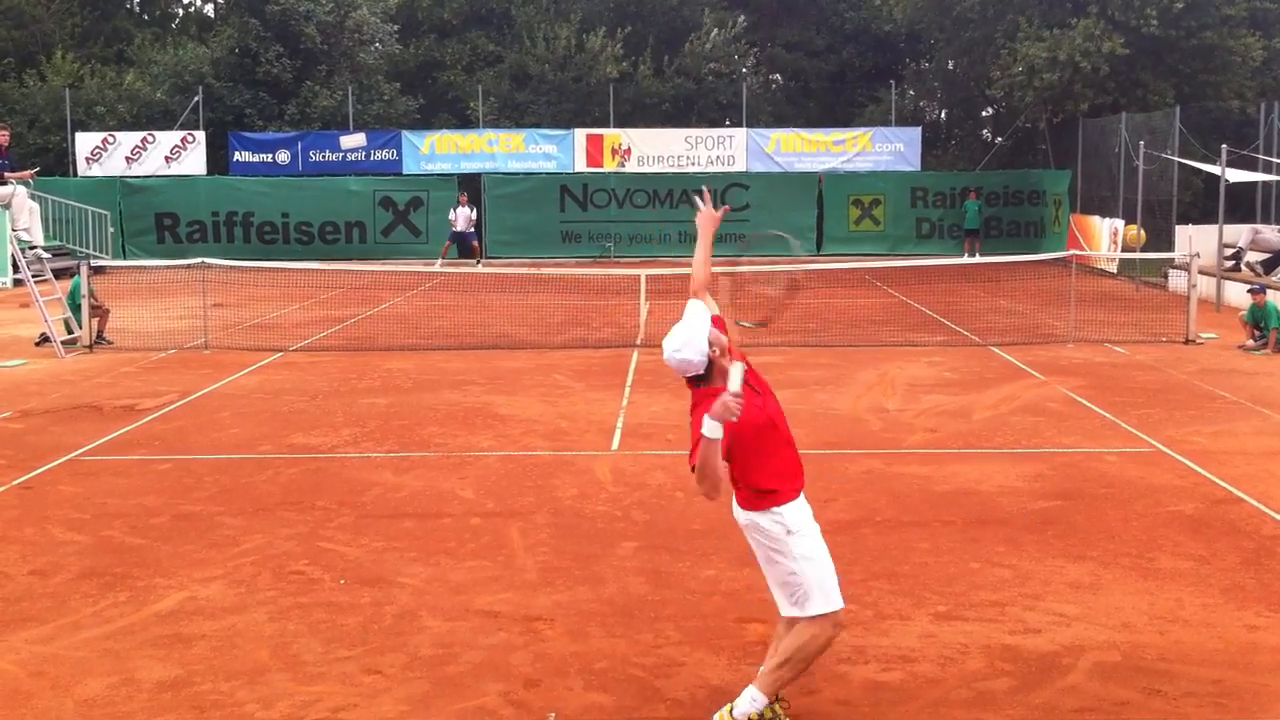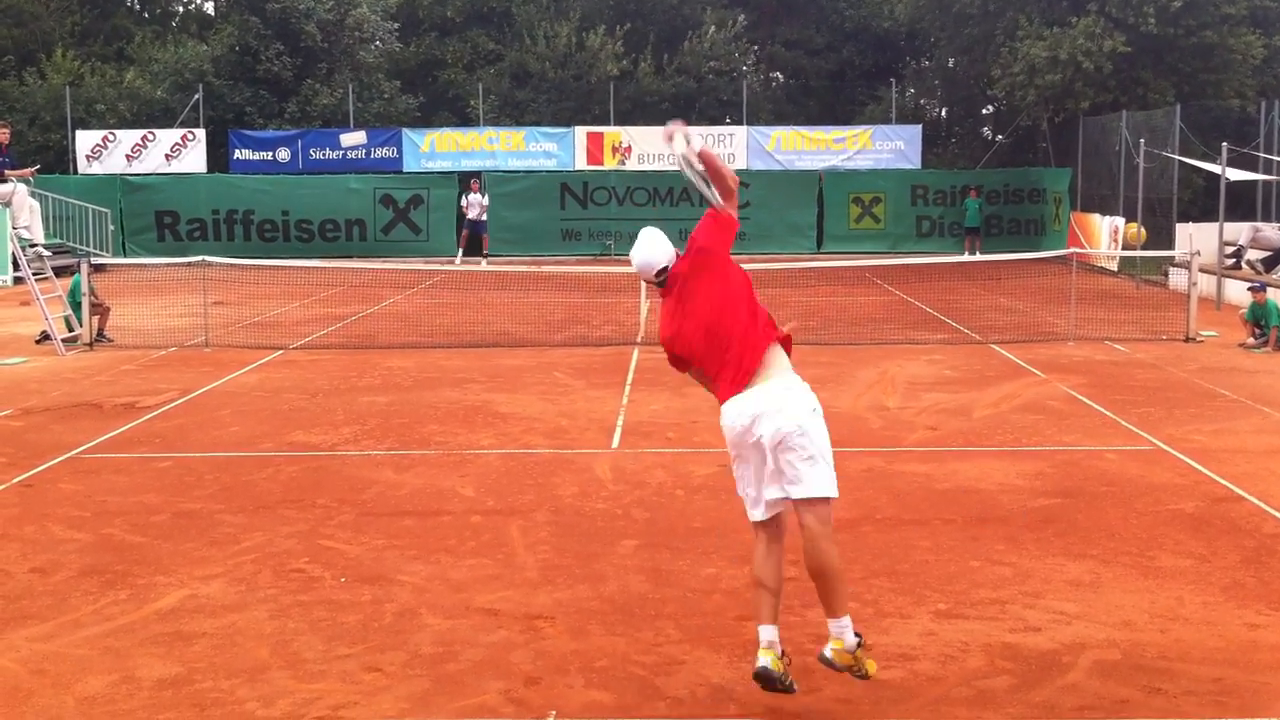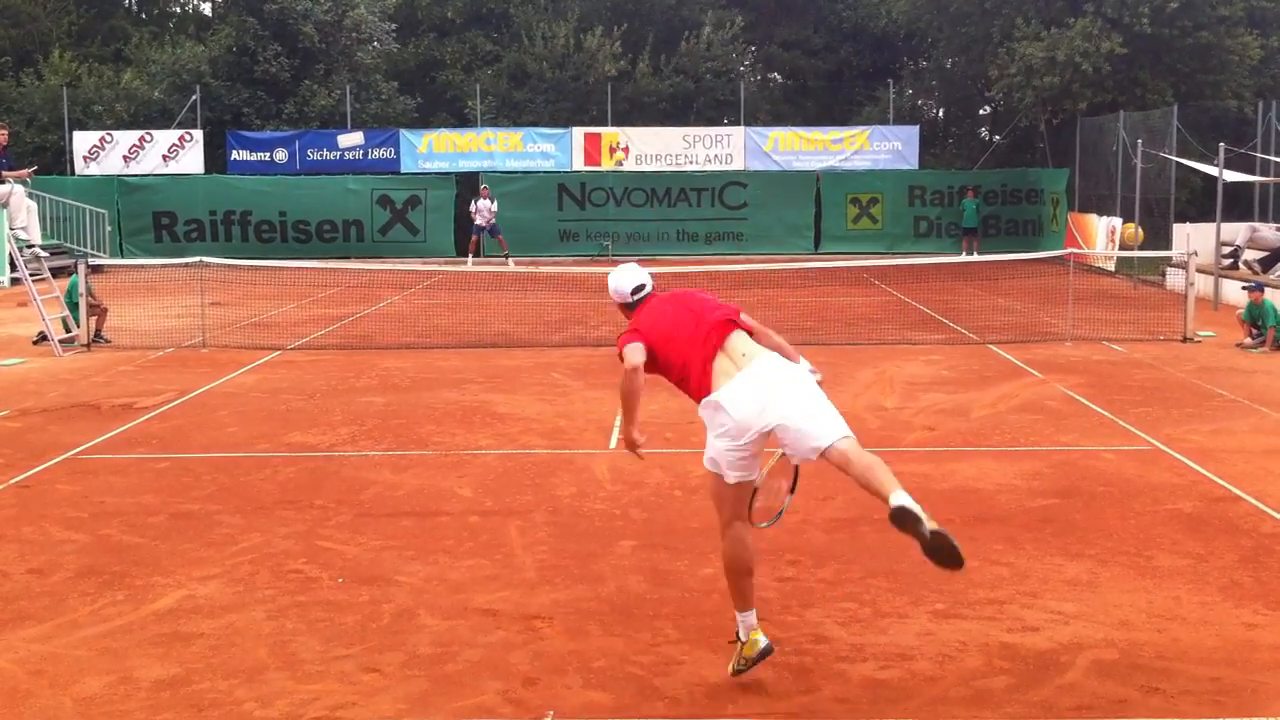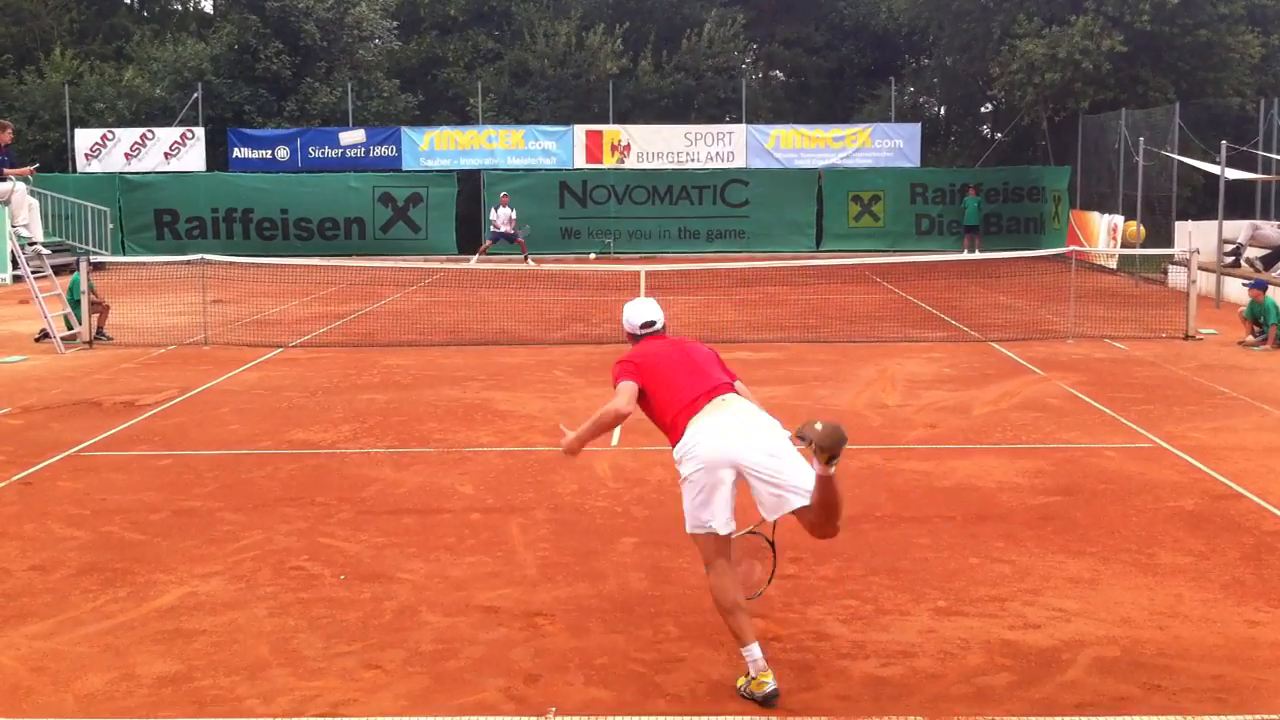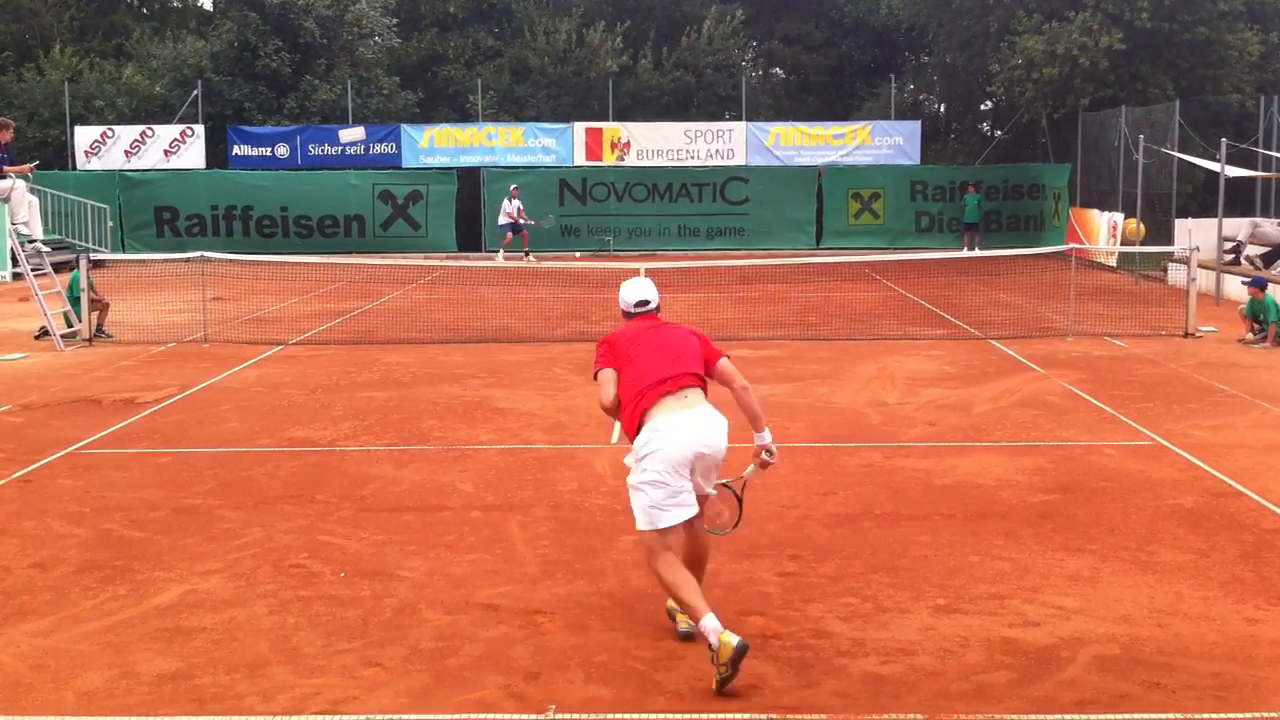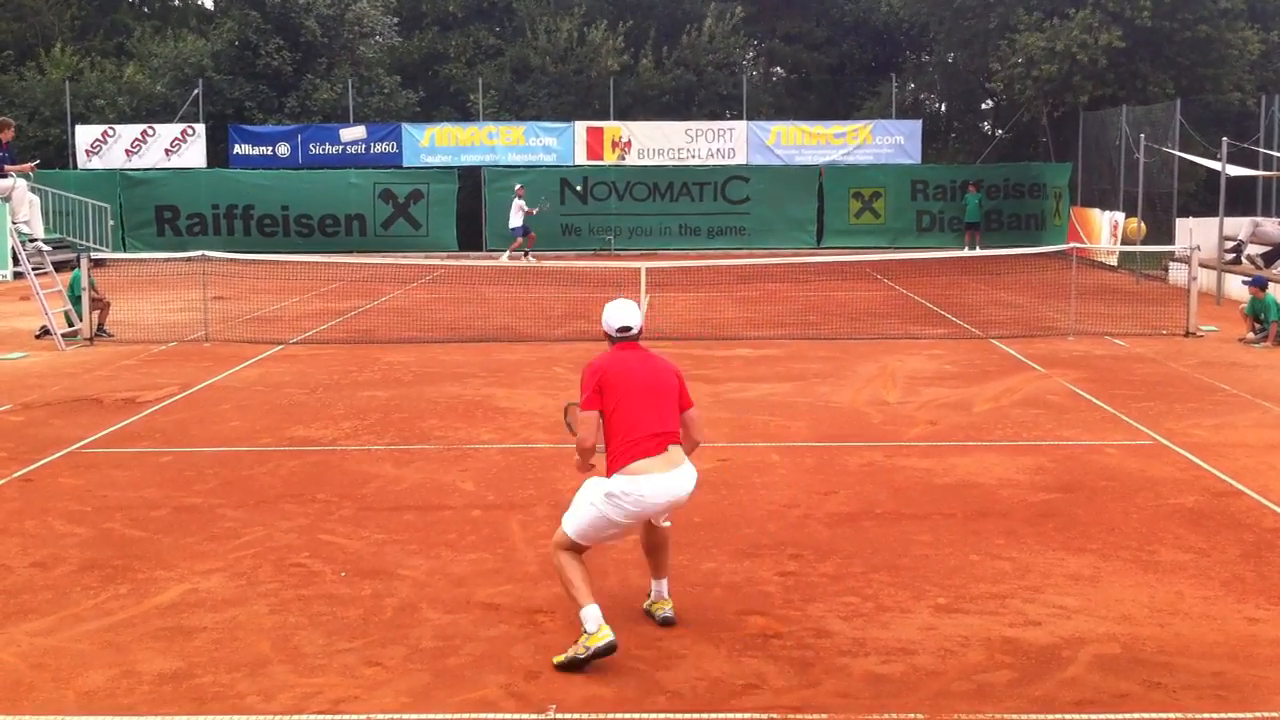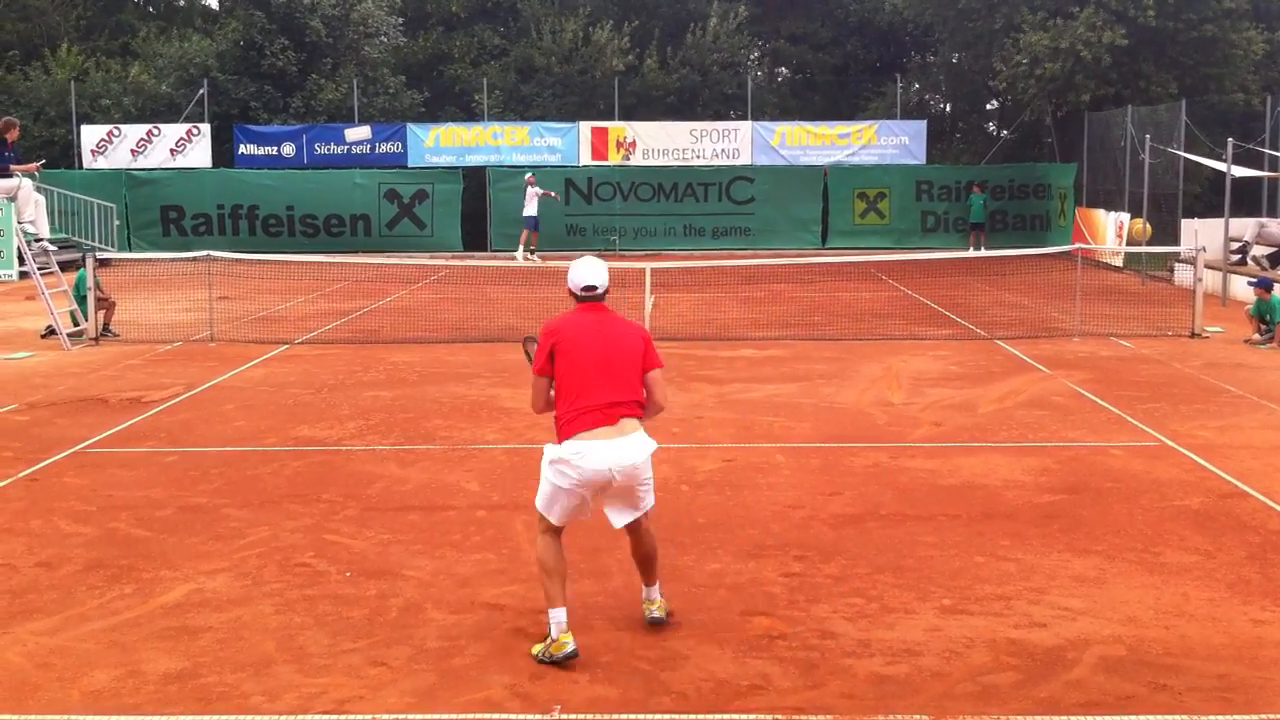
dt=0.2s
person 1, frame 1
right shoulder: (712, 410)
left elbow: (699, 286)
right elbow: (710, 488)
left wrist: (705, 228)
right wrist: (714, 429)
left hip: (769, 509)
right hip: (776, 515)
left knee: (803, 615)
right knee: (823, 624)
person 1, frame 2
left shoulder: (671, 327)
right shoulder: (707, 265)
right elbow: (728, 191)
right wrist: (701, 153)
left hip: (738, 415)
right hip: (785, 401)
left knee: (767, 532)
right knee: (817, 522)
left ankle: (770, 649)
right ankle: (842, 639)
person 1, frame 3
left shoulder: (634, 333)
right shoulder: (693, 297)
left elbow: (631, 367)
right elbow: (762, 332)
left wrist: (629, 425)
right wrist: (801, 364)
left hip: (730, 407)
right hip: (773, 376)
left knee: (733, 523)
right knee: (847, 453)
left ankle: (749, 636)
right ankle: (905, 508)
person 1, frame 4
left shoulder: (631, 361)
right shoulder: (701, 350)
left elbow: (621, 408)
left wrist: (578, 438)
right wrist: (783, 457)
left hip: (702, 440)
right hip: (752, 425)
left knee: (717, 562)
right knee: (824, 526)
left ankle: (758, 673)
right ankle: (819, 456)
person 1, frame 5
left shoulder: (613, 341)
right shoulder: (691, 334)
left elbow: (607, 400)
right elbow: (741, 386)
left wrist: (631, 426)
right wrist: (764, 436)
left hip: (659, 442)
right hip: (710, 429)
left knee: (664, 559)
right knee: (690, 518)
left ankle: (723, 640)
right ankle: (688, 613)
person 1, frame 6
left shoulder: (597, 368)
right shoulder: (669, 368)
left elbow: (587, 442)
right elbow: (694, 438)
left wrist: (582, 461)
left hip: (632, 485)
right hip: (679, 477)
left knee: (565, 548)
right knee: (654, 519)
left ankle: (596, 632)
right ankle: (661, 600)
person 1, frame 7
left shoulder: (555, 329)
right shoulder: (636, 332)
left elbow: (539, 403)
right elbow: (658, 401)
left hip: (580, 452)
right hip: (631, 447)
left knee: (549, 530)
right knee: (639, 525)
left ankle: (559, 637)
right ankle: (654, 602)
